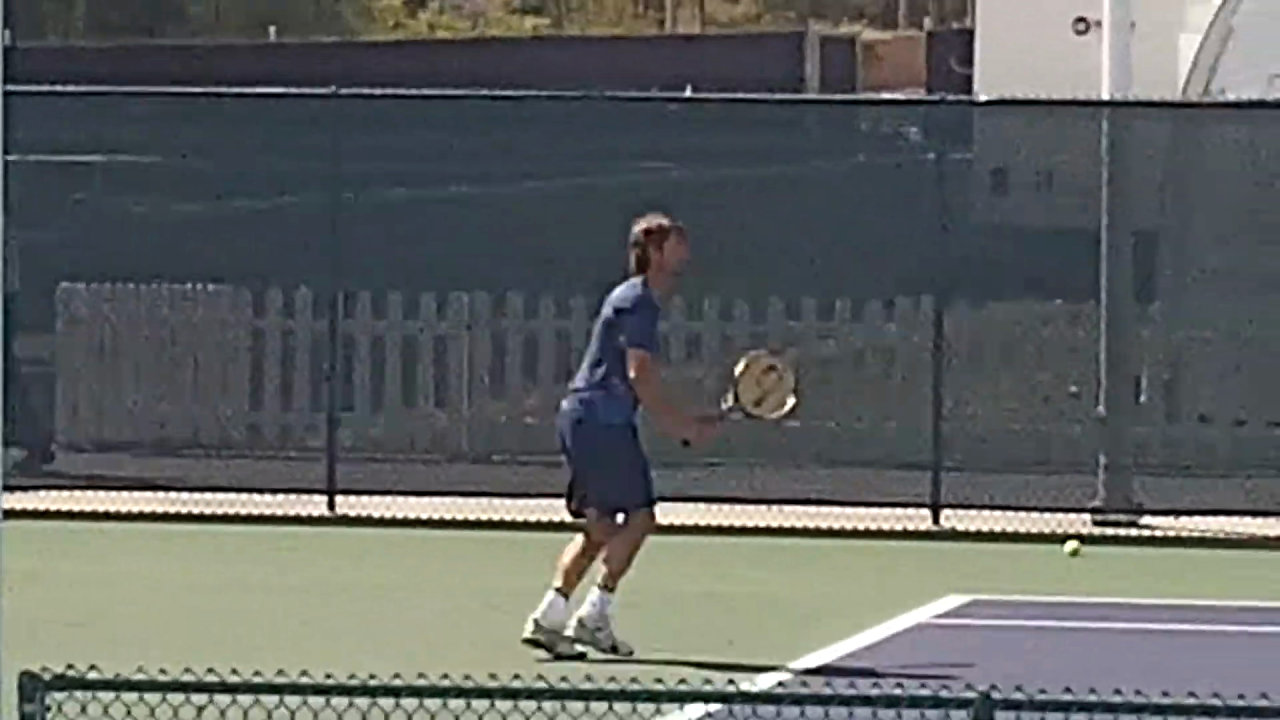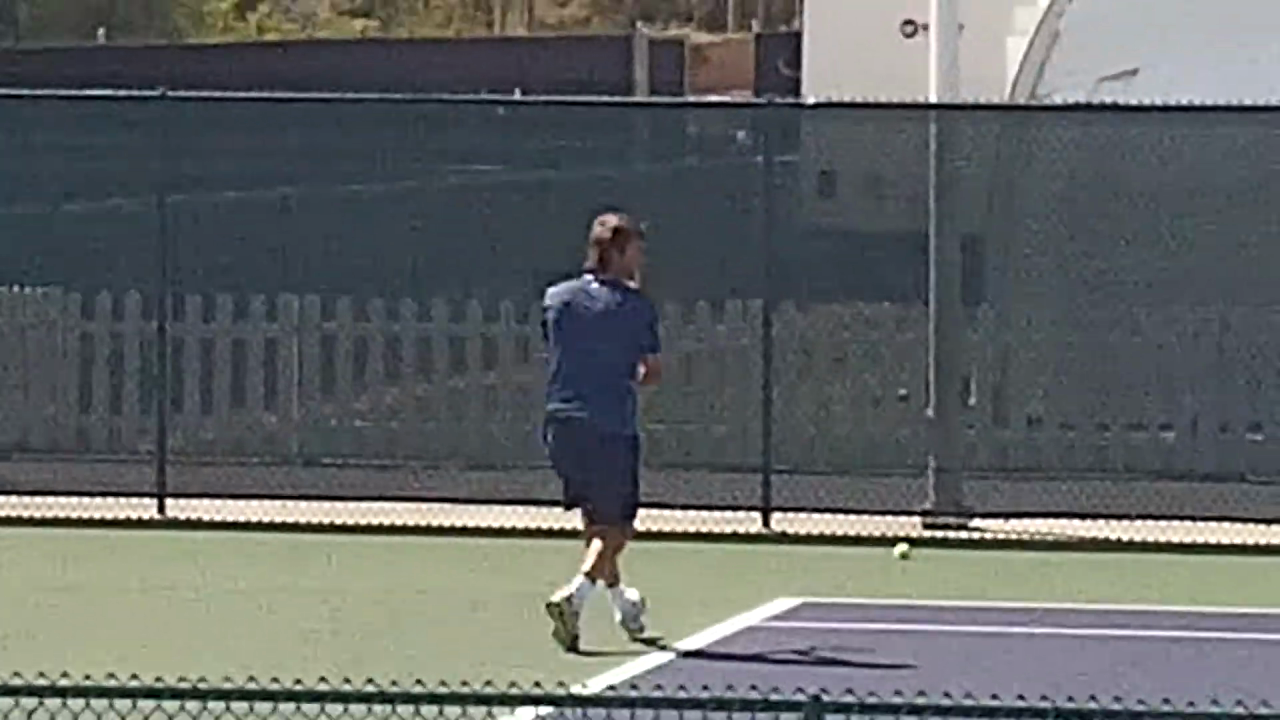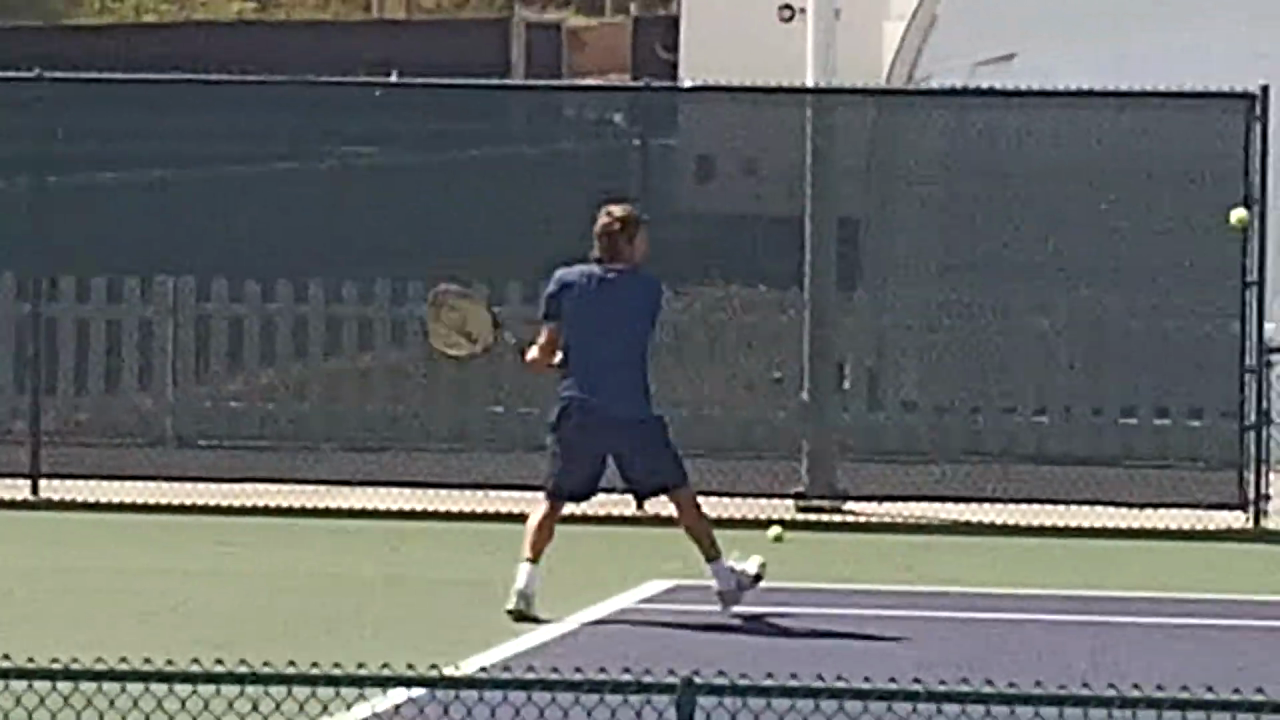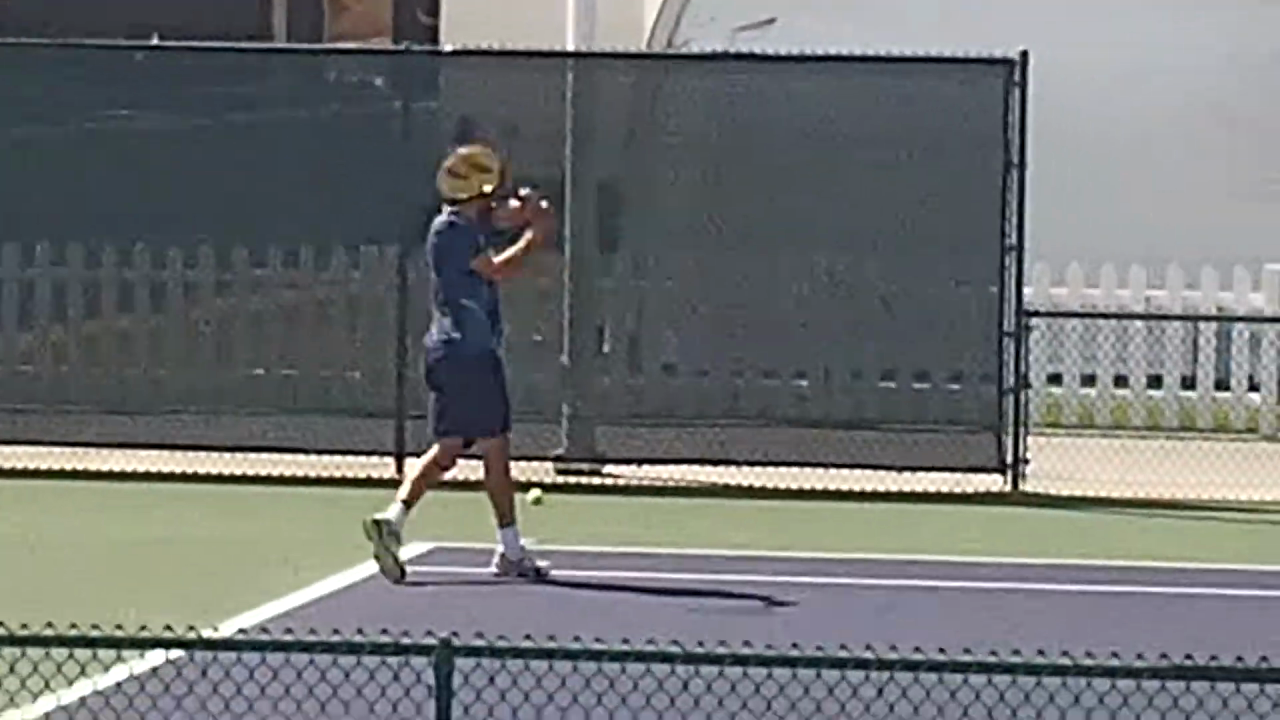
dt=0.4s
person 1, frame 1
left shoulder: (632, 296)
right shoulder: (639, 300)
left elbow: (638, 380)
right elbow: (640, 377)
left wrist: (685, 418)
right wrist: (681, 427)
left hip: (579, 420)
right hip: (603, 423)
left knee: (600, 528)
right knee: (638, 520)
left ankle: (550, 618)
right ankle: (593, 614)
person 1, frame 2
left shoulder: (556, 297)
right shoulder: (637, 303)
right elbow: (654, 371)
left hip: (562, 423)
right hip: (611, 430)
left knee: (592, 515)
right knee: (617, 528)
left ankle: (620, 601)
right ankle: (573, 596)
person 1, frame 3
left shoulder: (566, 282)
right shoulder: (649, 289)
left elbow: (546, 350)
left wrist: (535, 357)
left hip: (580, 413)
right hip: (633, 415)
left knee: (553, 502)
right knee: (682, 495)
left ankle: (523, 586)
right ankle: (724, 576)
person 1, frame 4
left shoulder: (479, 215)
right shoulder: (448, 228)
left elbow: (509, 214)
right elbow: (498, 269)
left wrist: (531, 210)
right wrist: (536, 234)
left hip: (455, 350)
right hip: (467, 352)
left knee: (446, 448)
right knee: (495, 447)
left ankle: (393, 518)
right ankle: (510, 552)
